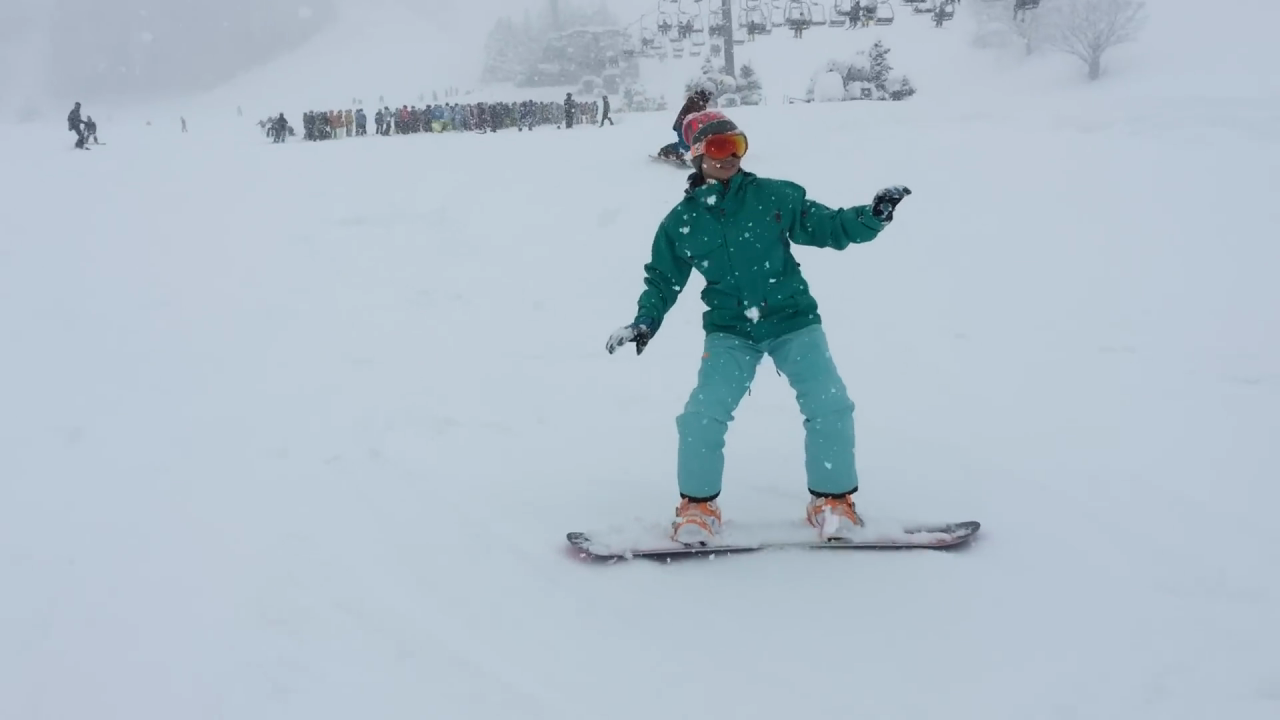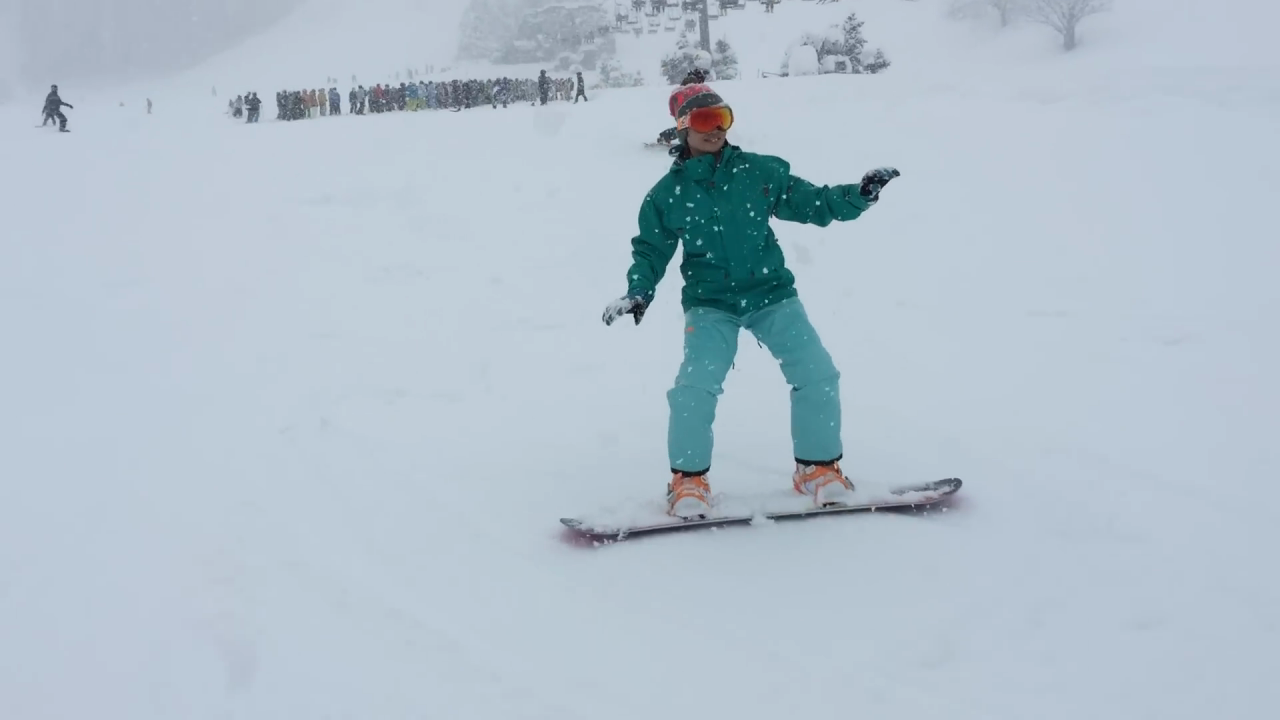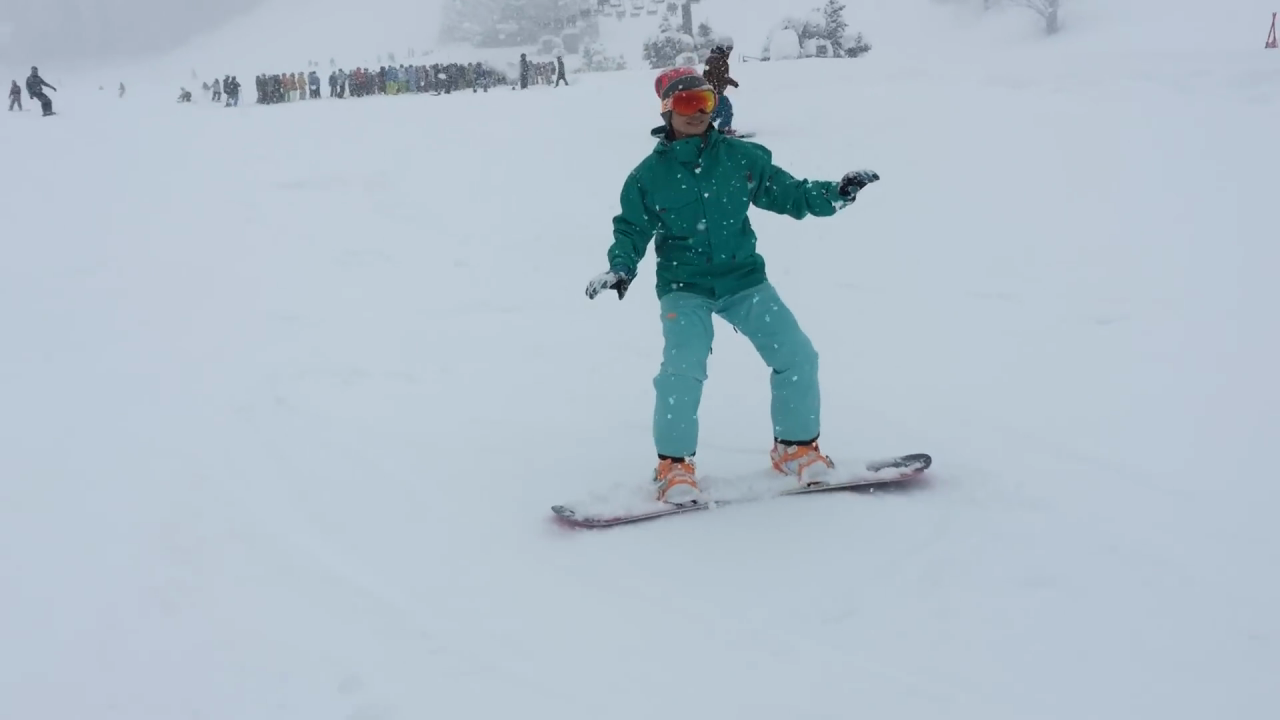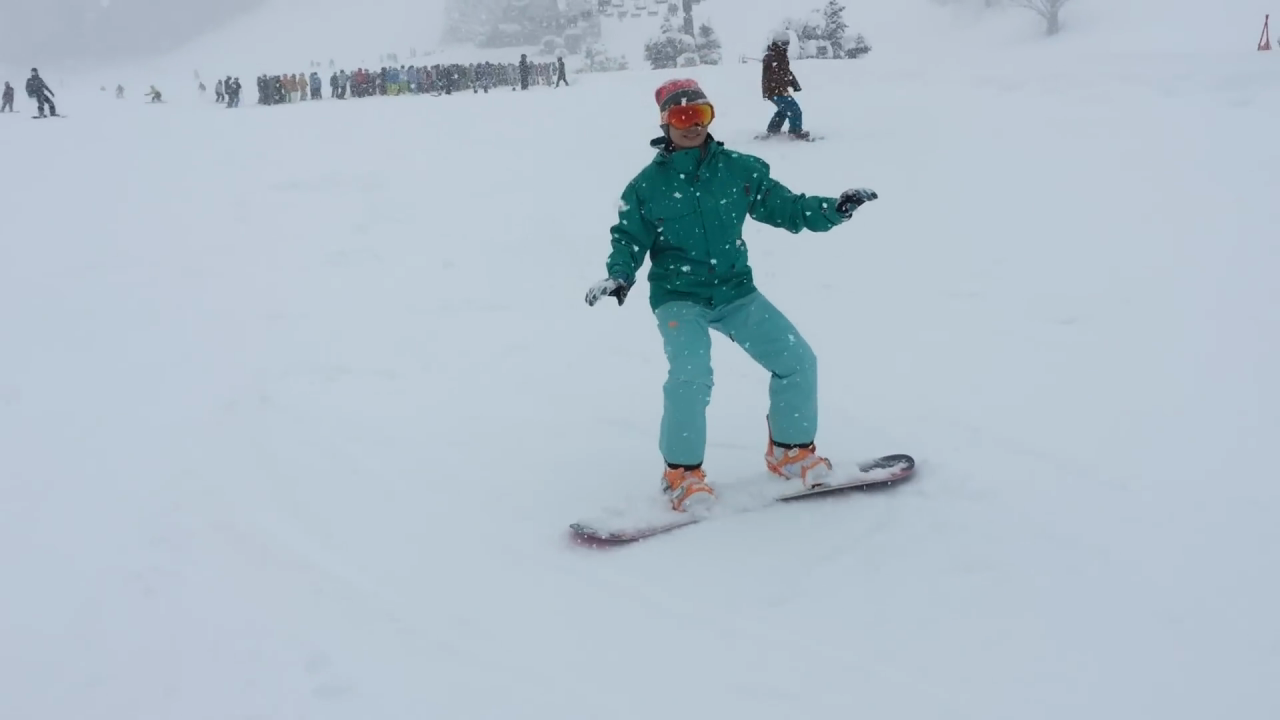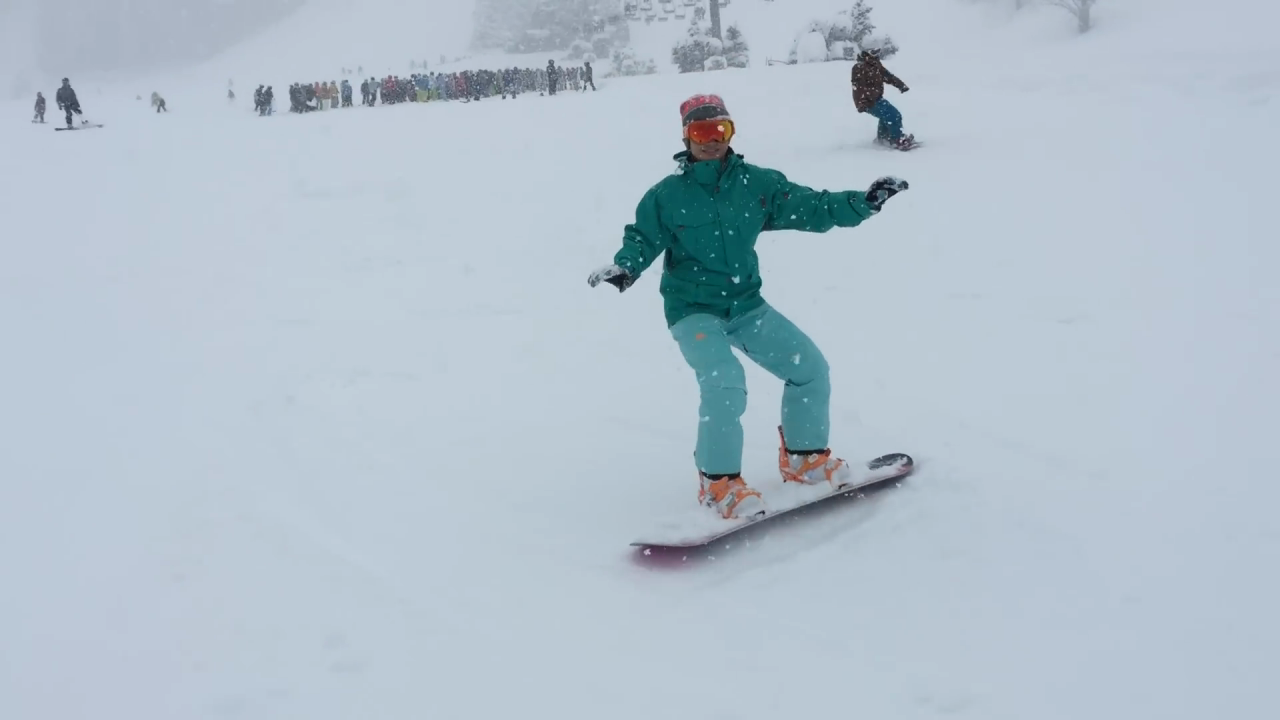
dt=0.3s
person 1, frame 1
left shoulder: (776, 196)
right shoulder: (681, 221)
left elbow: (829, 227)
right elbow: (663, 279)
left wrist: (873, 216)
right wrist: (646, 320)
left hip: (793, 320)
right hip: (730, 330)
left knee: (830, 404)
right knee: (702, 415)
left ankle: (831, 500)
right ankle: (698, 504)
person 1, frame 2
left shoulder: (761, 171)
right shoulder: (666, 194)
left elbow: (812, 204)
right elbow: (650, 251)
left wrist: (859, 195)
right wrist: (639, 292)
left hip: (772, 293)
right hip: (709, 303)
left knee: (817, 373)
right knee: (694, 386)
left ankle: (818, 468)
right ankle: (688, 479)
person 1, frame 3
left shoulder: (743, 157)
right shoulder: (649, 174)
left elbow: (790, 195)
right elbow: (631, 230)
left wrist: (837, 193)
right wrist: (621, 268)
left hip: (744, 279)
right hip: (684, 288)
left knee: (796, 355)
right knee: (681, 372)
left ankle: (795, 447)
right ankle: (674, 464)
person 1, frame 4
left shoulder: (740, 169)
right shoulder: (647, 185)
left elbow: (786, 207)
right elbow: (629, 238)
left wrist: (835, 209)
right wrist: (619, 276)
left hip: (736, 292)
right hip: (678, 298)
left knee: (797, 359)
right knee: (691, 377)
left ankle: (791, 451)
right ankle: (682, 474)
person 1, frame 5
left shoulder: (757, 183)
right shoulder: (666, 195)
left elbow: (811, 208)
right elbow: (642, 240)
left wrist: (864, 203)
right wrist: (624, 266)
left hip: (747, 304)
right hip: (693, 310)
left knee: (810, 367)
right knee: (725, 384)
left ankle: (804, 457)
right ankle: (719, 482)
